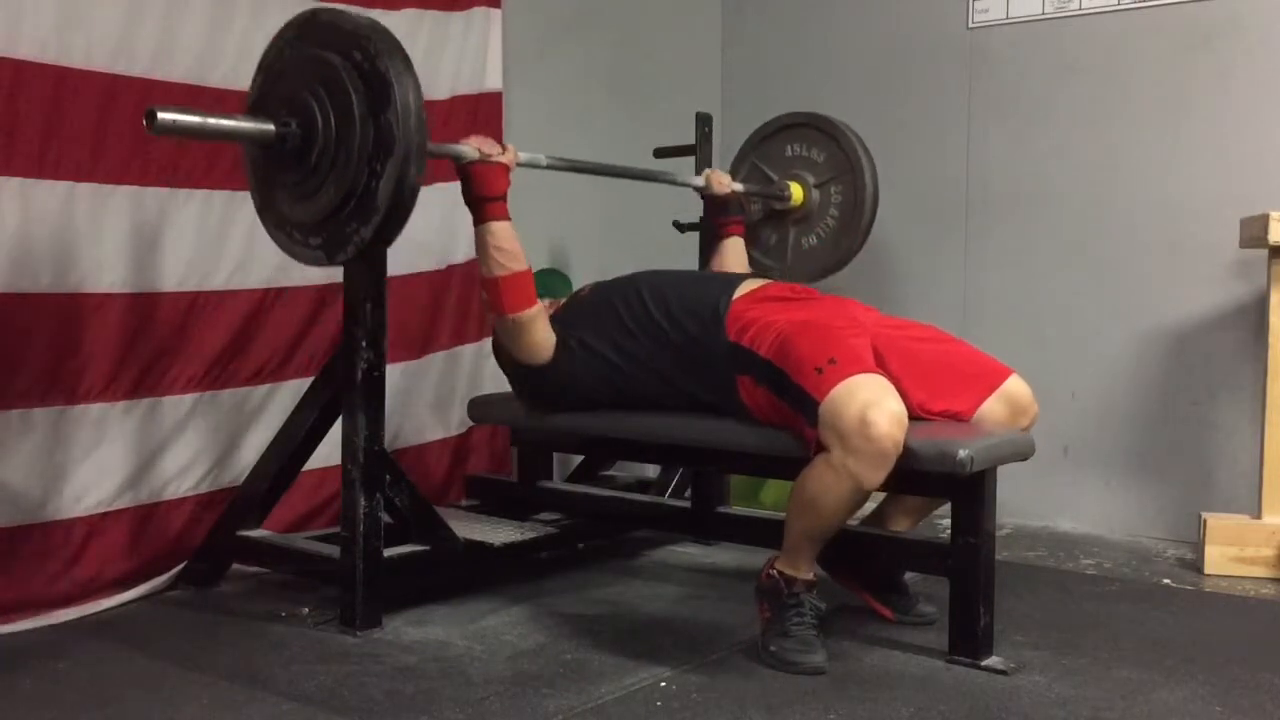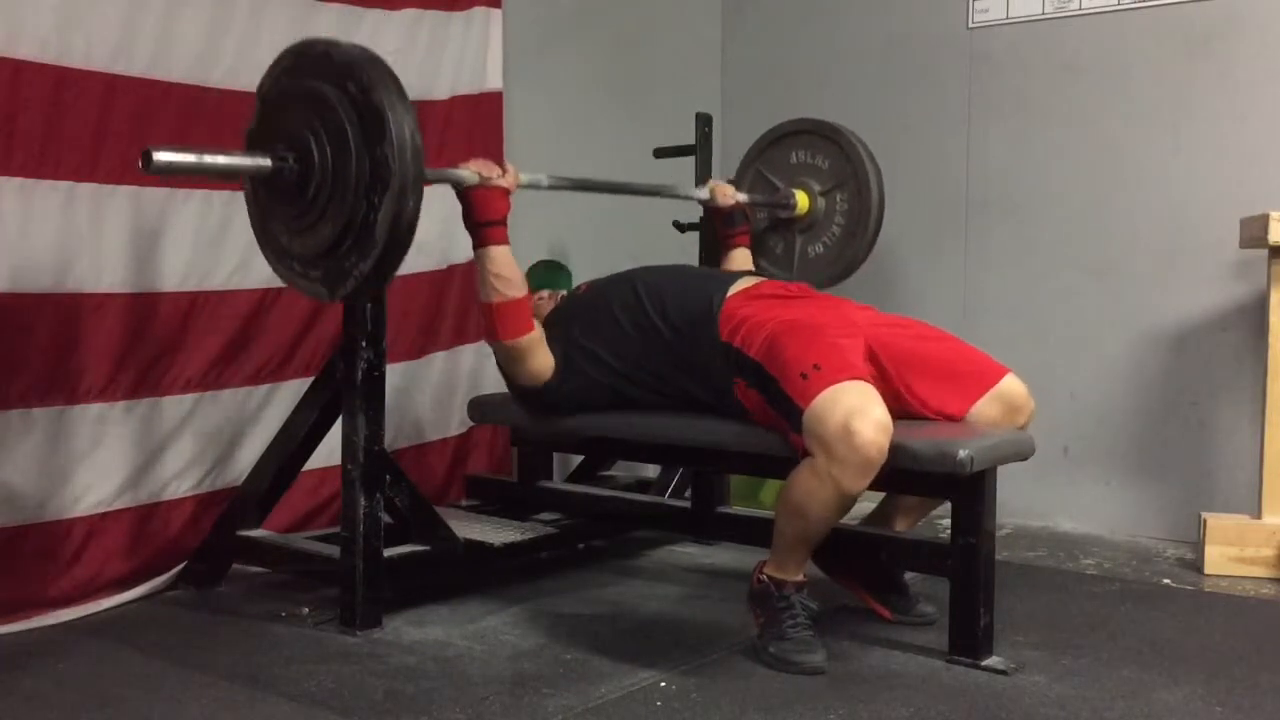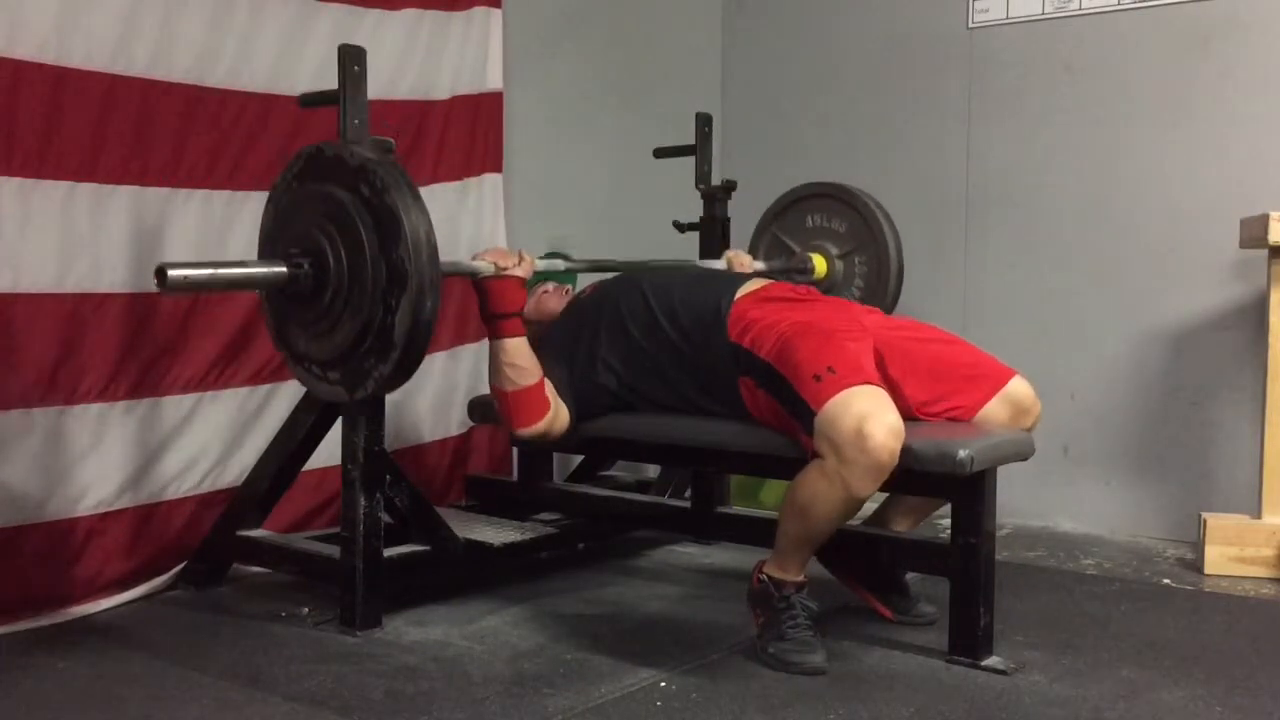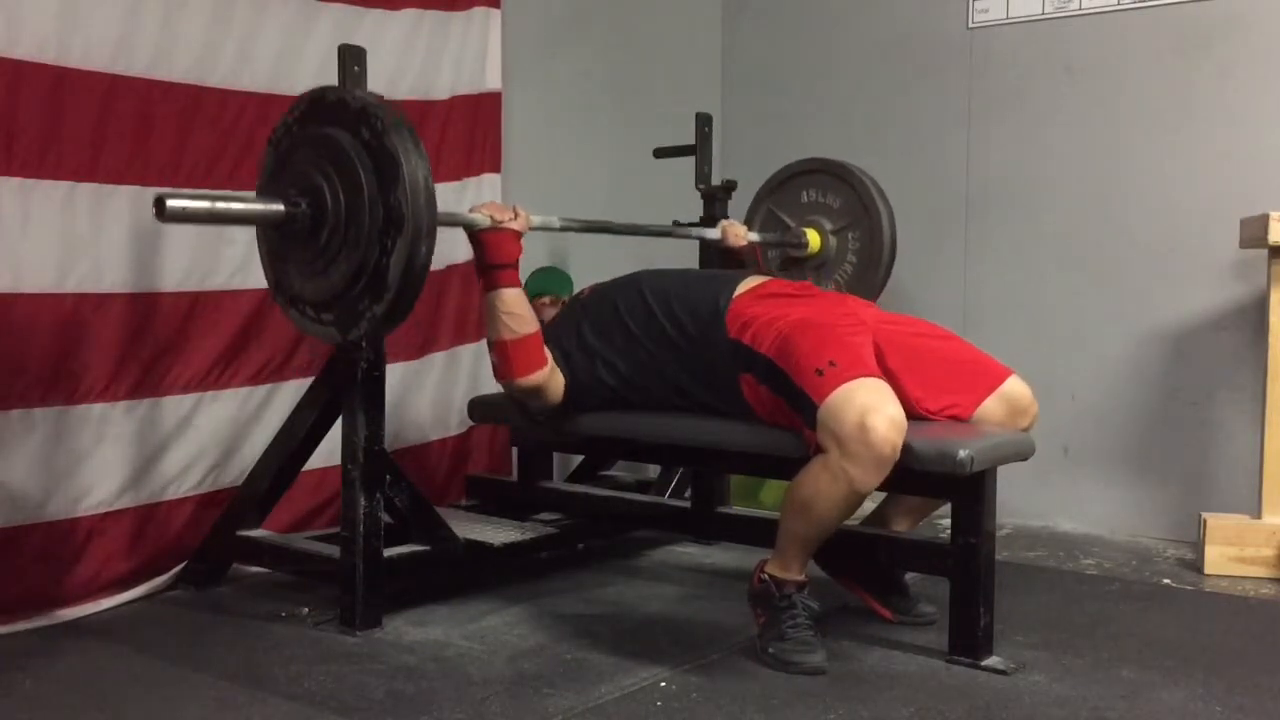
dt=0.4s
person 1, frame 1
left shoulder: (601, 325)
right shoulder: (552, 366)
left elbow: (721, 289)
right elbow: (511, 311)
left wrist: (727, 212)
right wrist: (487, 197)
left knee: (1011, 408)
right knee: (875, 428)
left ankle: (868, 551)
right ankle: (788, 584)
person 1, frame 2
left shoulder: (598, 321)
right shoulder: (549, 365)
left elbow: (730, 290)
right elbow: (509, 332)
left wrist: (732, 222)
right wrist: (488, 223)
left knee: (1008, 406)
right knee: (858, 435)
left ankle: (869, 553)
right ankle: (779, 585)
person 1, frame 3
left shoulder: (604, 316)
right shoulder: (555, 350)
right elbow: (531, 421)
left wrist: (745, 275)
right wrist: (502, 304)
left knee: (1014, 408)
right knee: (869, 439)
left ankle: (871, 550)
right ankle: (780, 585)
person 1, frame 4
left shoulder: (601, 323)
right shoulder: (559, 349)
right elbow: (526, 376)
left wrist: (741, 256)
right wrist: (499, 261)
left knee: (1011, 409)
right knee: (873, 432)
left ankle: (871, 549)
right ankle: (781, 584)
